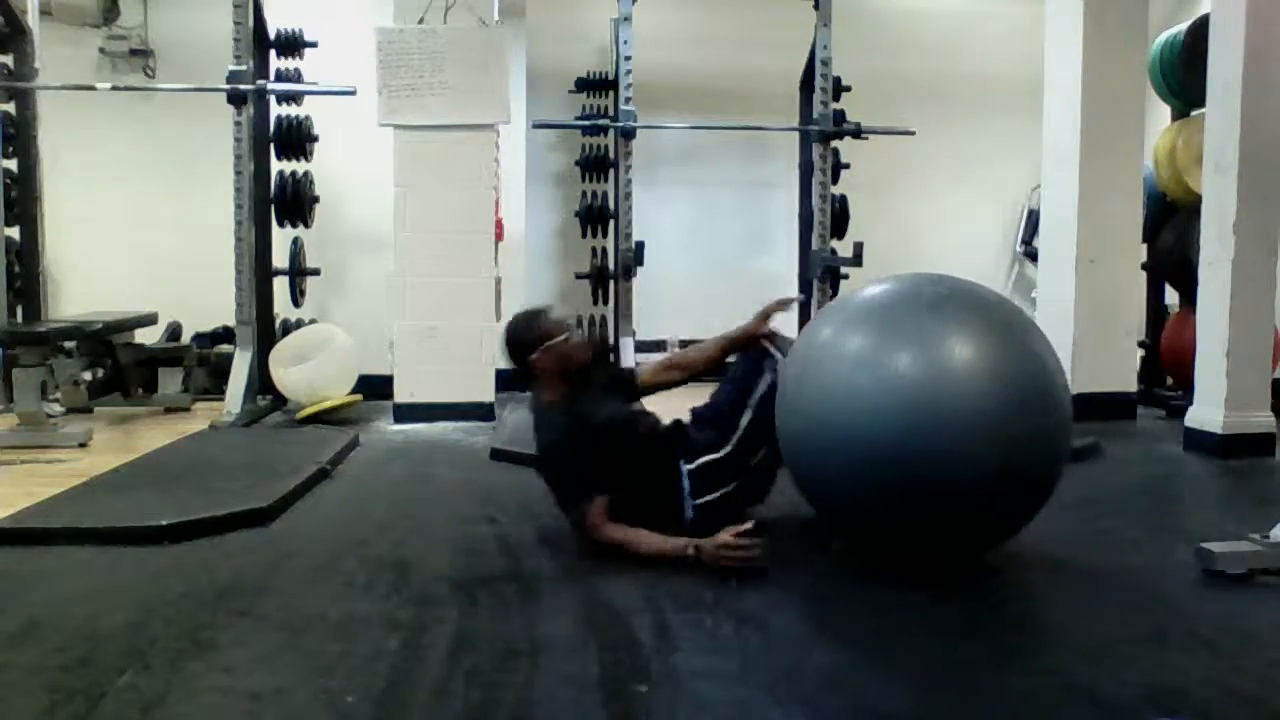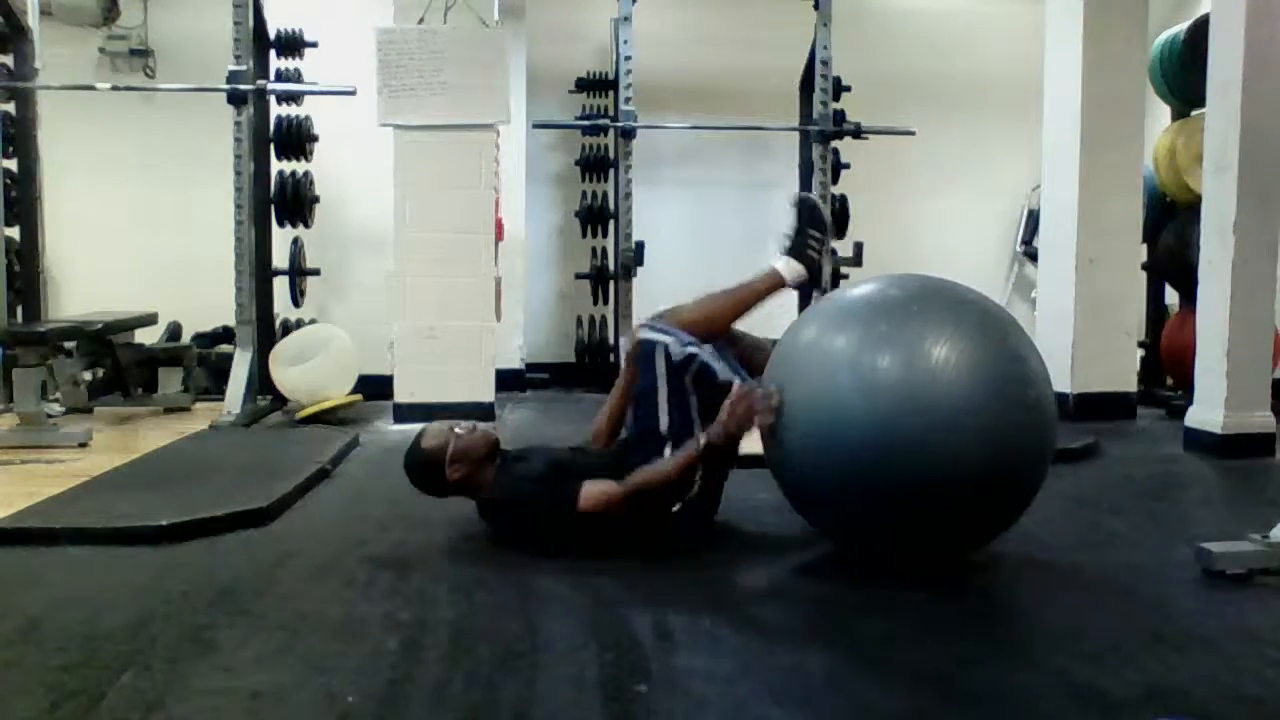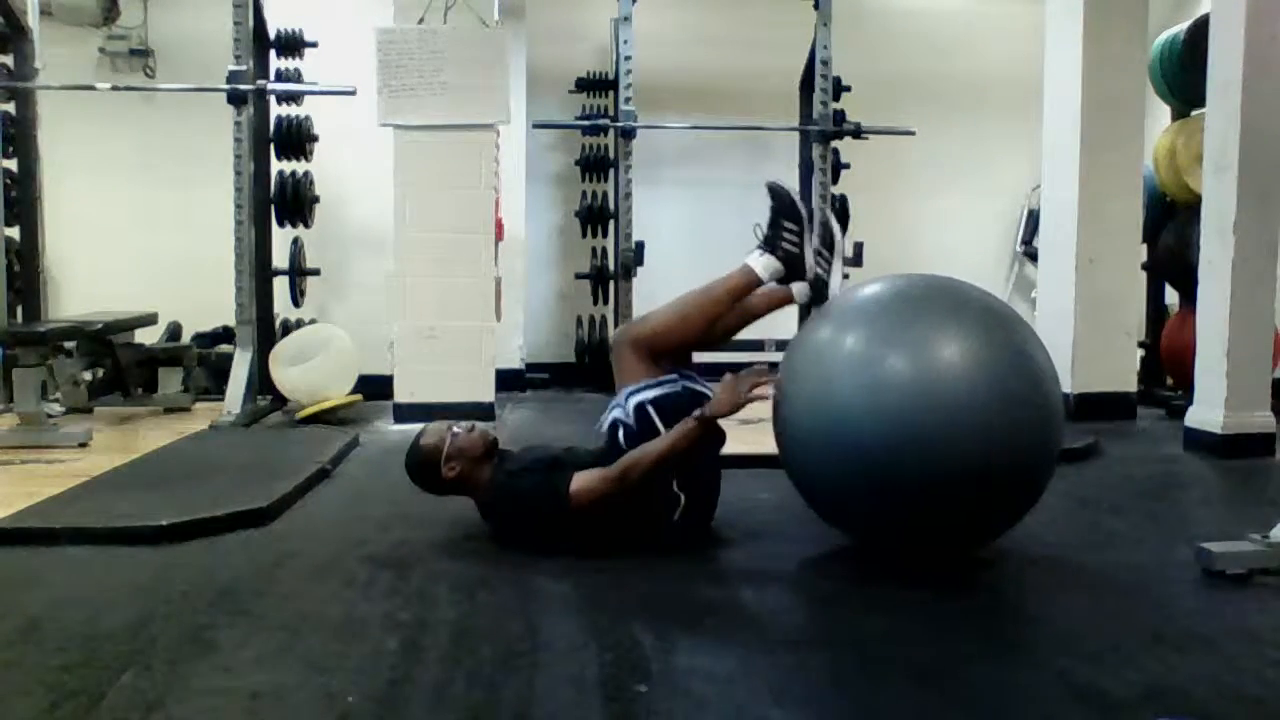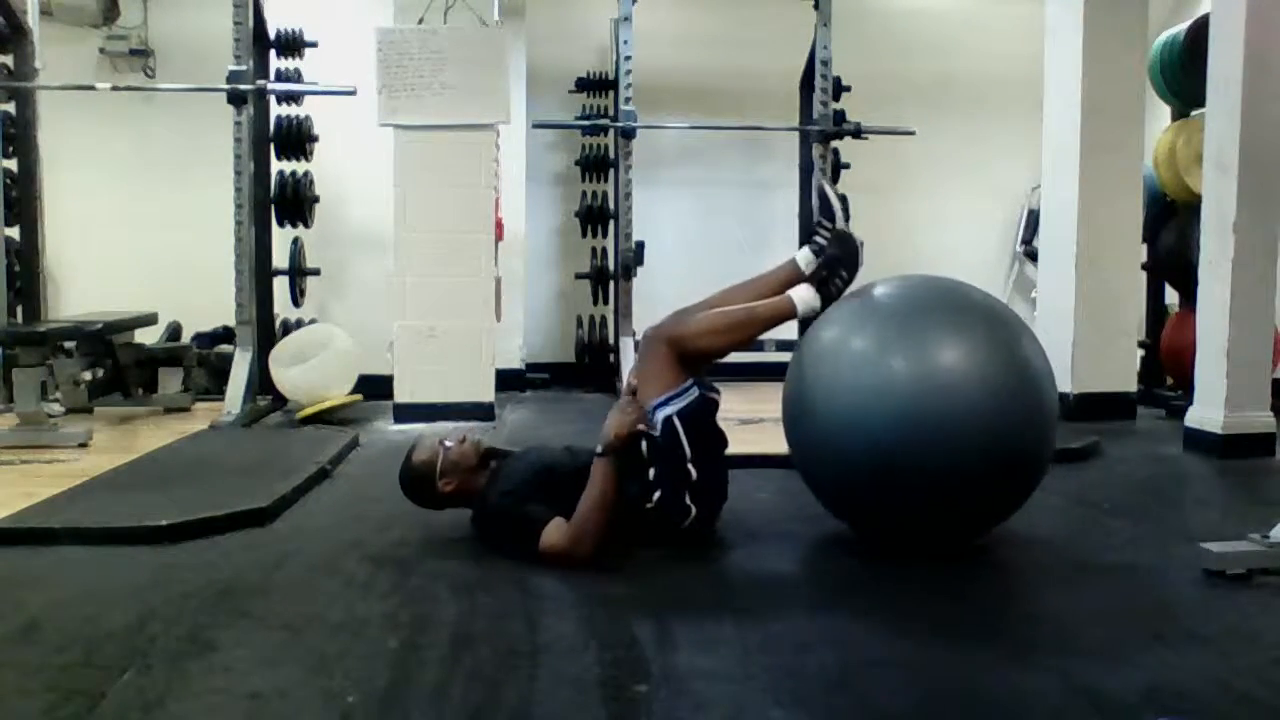
dt=0.4s
person 1, frame 1
left shoulder: (583, 380)
right shoulder: (560, 438)
left elbow: (669, 370)
right elbow: (599, 528)
left wrist: (744, 333)
right wrist: (697, 547)
right hip: (695, 494)
left knee: (760, 346)
right knee: (764, 359)
person 1, frame 2
left shoulder: (508, 469)
right shoulder: (514, 499)
left elbow: (597, 445)
right elbow: (621, 496)
left wrist: (632, 367)
right wrist: (712, 439)
left hip: (641, 467)
right hip: (674, 498)
left knee: (704, 336)
right knee: (662, 334)
right ankle: (792, 268)
person 1, frame 3
left shoulder: (509, 472)
right shoulder: (511, 494)
right elbow: (616, 480)
right wrist: (706, 414)
left hip: (668, 486)
right hip: (673, 497)
left knee: (668, 333)
right knee: (630, 343)
left ankle: (804, 288)
right ankle: (769, 260)
person 1, frame 4
left shoulder: (506, 473)
right shoulder: (499, 510)
right elbow: (580, 543)
left wrist: (626, 406)
right wrist: (610, 446)
left hip: (658, 479)
right hip: (678, 501)
left knee: (678, 331)
right knee: (662, 341)
left ankle: (809, 262)
right ankle: (810, 297)
